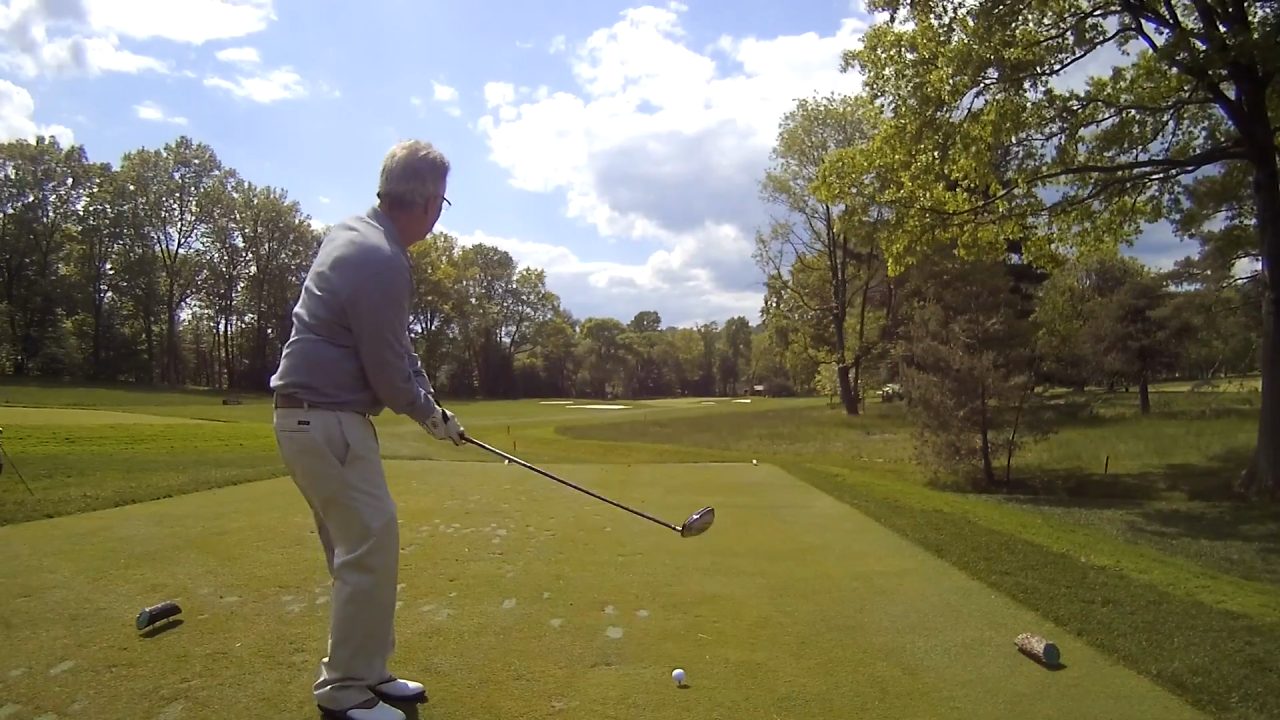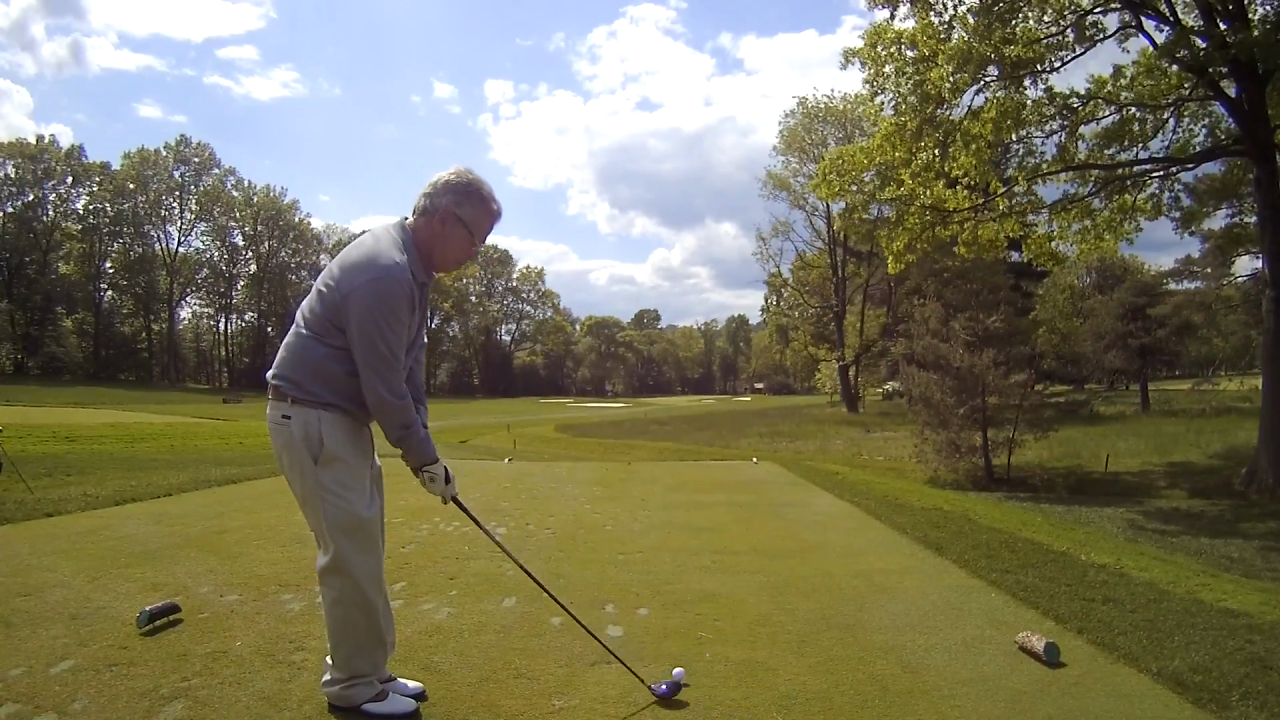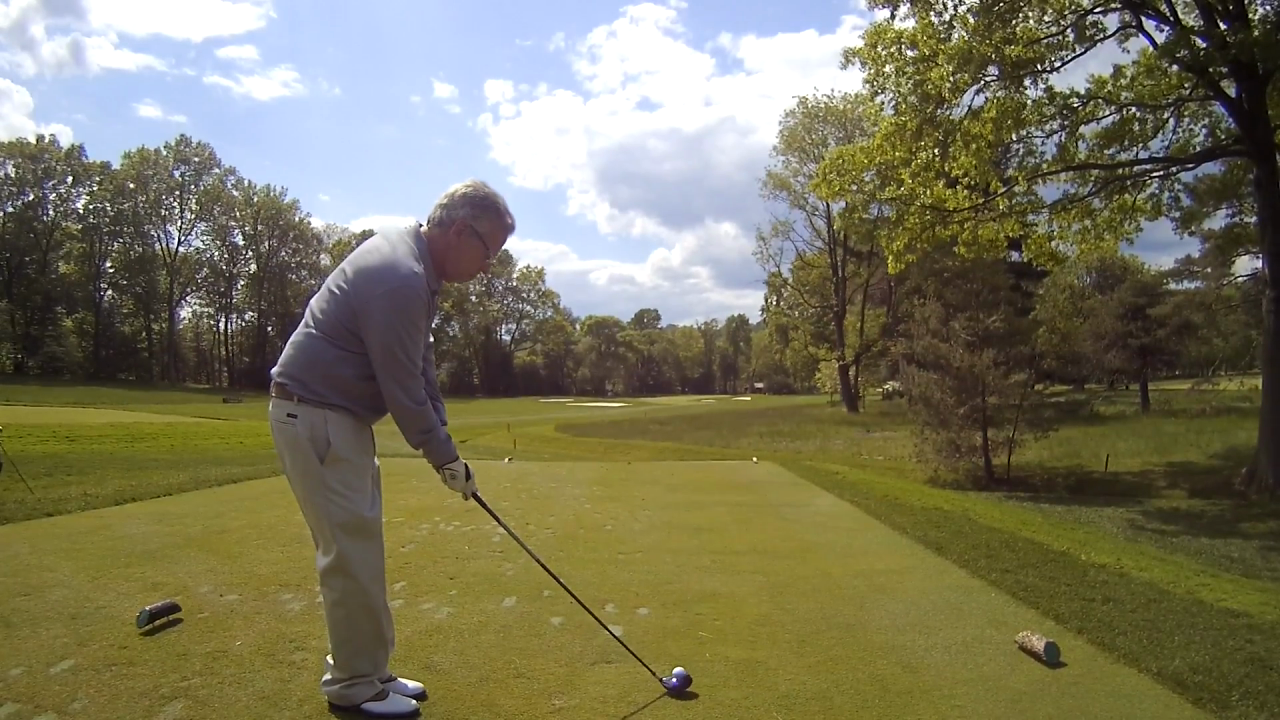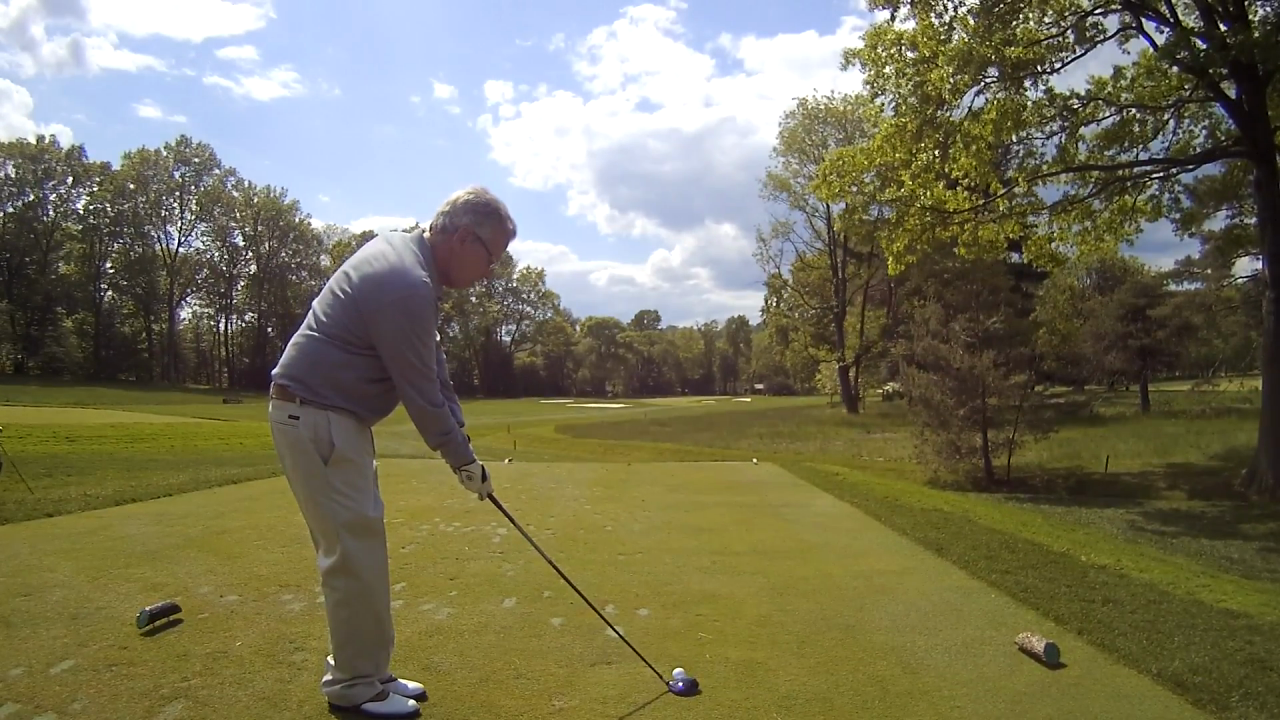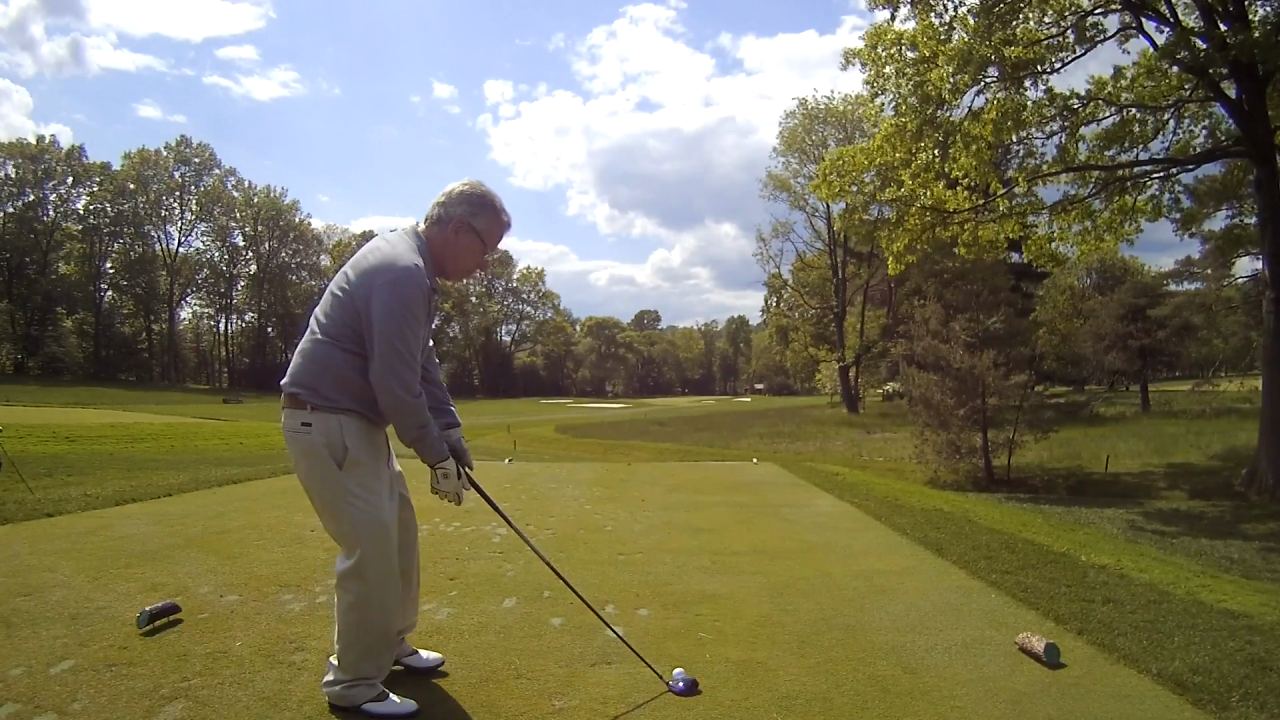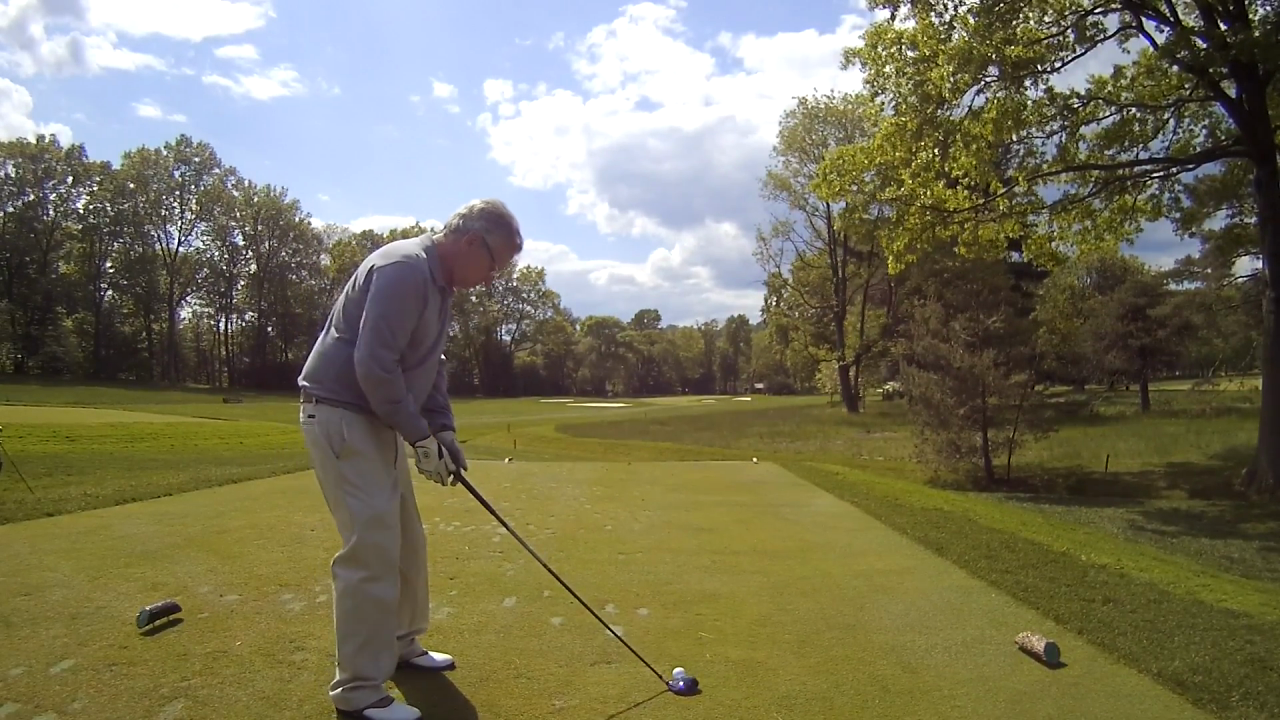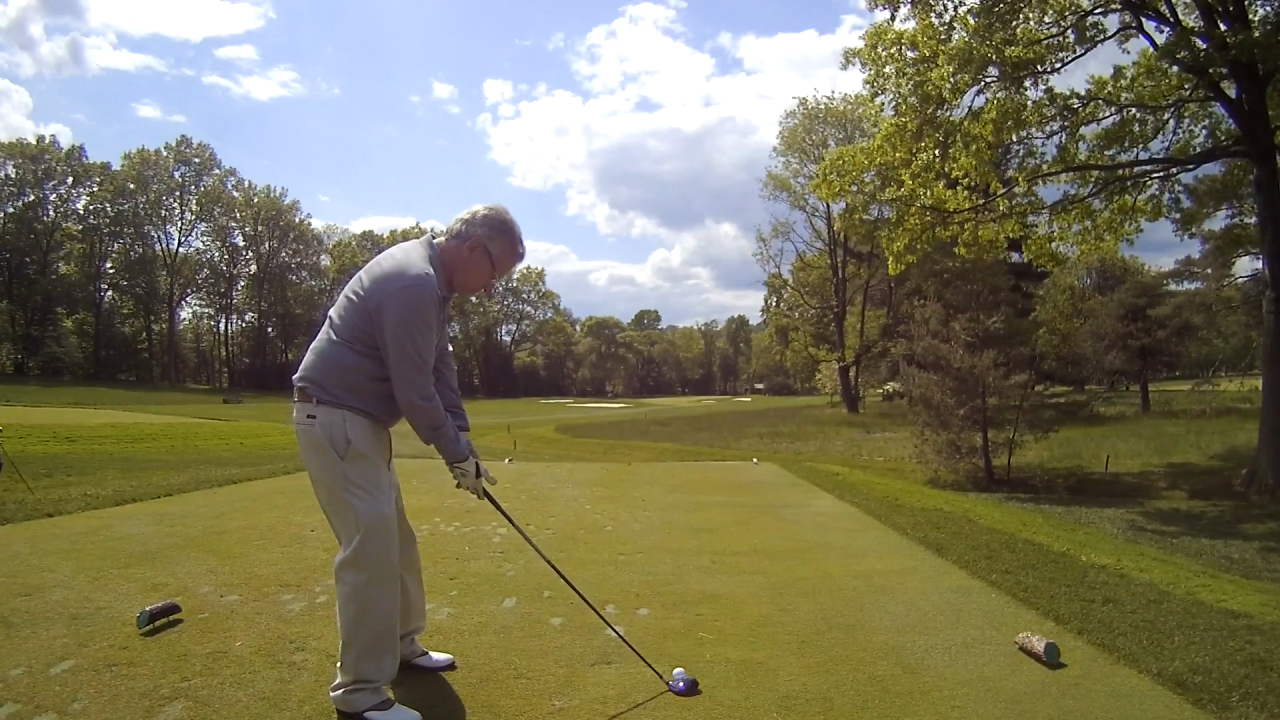
dt=0.7s
person 1, frame 1
left shoulder: (360, 236)
right shoulder: (381, 261)
left elbow: (393, 344)
right elbow: (388, 373)
left wrist: (429, 398)
right wrist: (427, 413)
left hip: (324, 415)
right hip: (323, 420)
left knee: (357, 546)
right knee: (370, 546)
left ankle: (364, 671)
person 1, frame 2
left shoulder: (407, 263)
right shoulder: (384, 274)
left elbow: (409, 362)
right elbow: (384, 387)
left wrist: (422, 441)
right wrist: (423, 458)
left hip: (341, 415)
right hip: (312, 417)
left knee: (362, 545)
right knee: (350, 550)
left ankle: (365, 669)
person 1, frame 3
left shoulder: (410, 255)
right shoulder: (400, 280)
left elbow: (421, 366)
right elbow: (403, 389)
left wrist: (444, 441)
right wrist: (444, 457)
left hip: (337, 414)
right hip: (314, 415)
left knee: (361, 544)
right knee: (351, 549)
left ankle: (365, 669)
person 1, frame 4
left shoulder: (406, 252)
right shoulder: (406, 286)
left elbow: (432, 366)
right elbow: (420, 391)
left wrist: (461, 439)
right wrist: (462, 459)
left hip: (332, 414)
right hip: (316, 417)
left knee: (360, 544)
right knee: (354, 549)
left ankle: (364, 669)
person 1, frame 5
left shoulder: (408, 262)
right shoulder: (402, 273)
left elbow: (421, 360)
right elbow: (396, 384)
left wrist: (448, 427)
right wrist: (437, 458)
left hip: (353, 422)
right hip: (328, 422)
left knee: (398, 535)
right knee: (370, 550)
left ankle: (390, 645)
person 1, frame 6
left shoulder: (438, 282)
right shoulder: (404, 268)
left elbow: (429, 365)
right elbow: (374, 365)
left wrist: (443, 428)
right wrist: (420, 437)
left hip: (375, 420)
right hip: (340, 416)
left knee: (405, 536)
right knee: (372, 544)
left ankle: (400, 642)
person 1, frame 7
left shoulder: (429, 275)
right shoulder: (413, 283)
left elbow: (440, 363)
right elbow: (414, 389)
left wrist: (461, 433)
right wrist: (456, 455)
left hip: (360, 418)
right hip: (334, 417)
left knee: (394, 538)
right knee: (369, 547)
left ankle: (400, 645)
